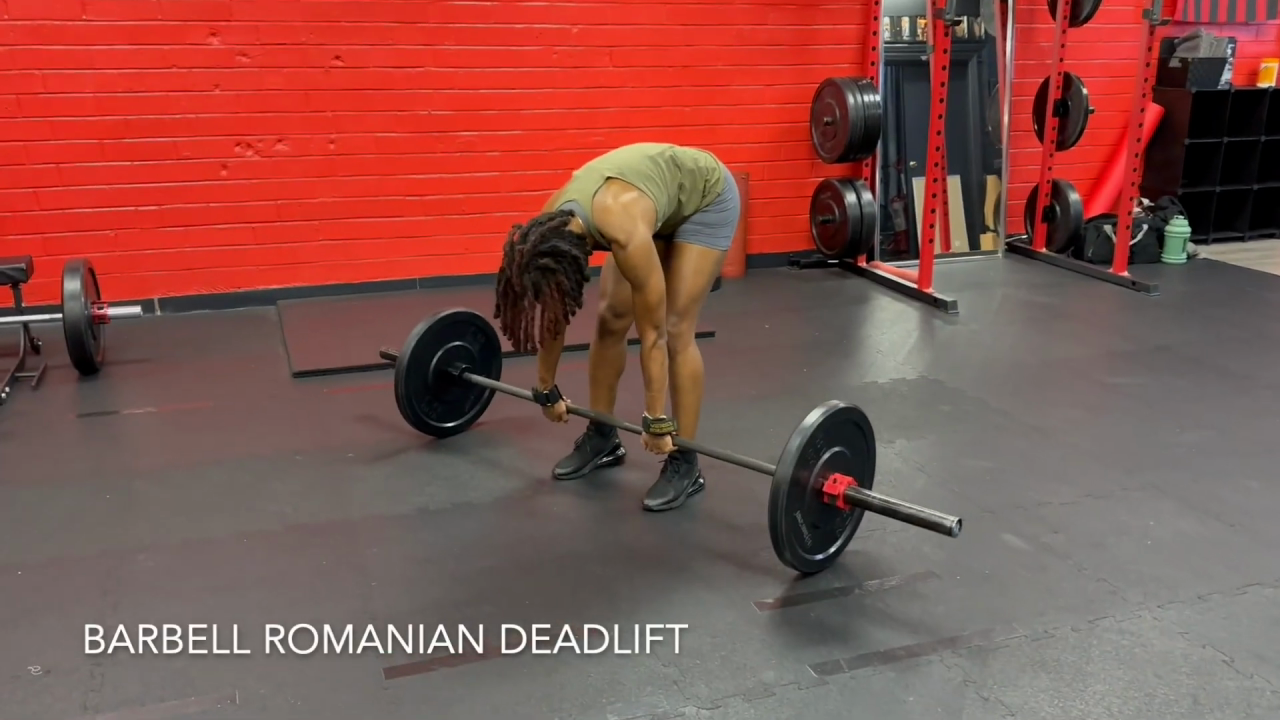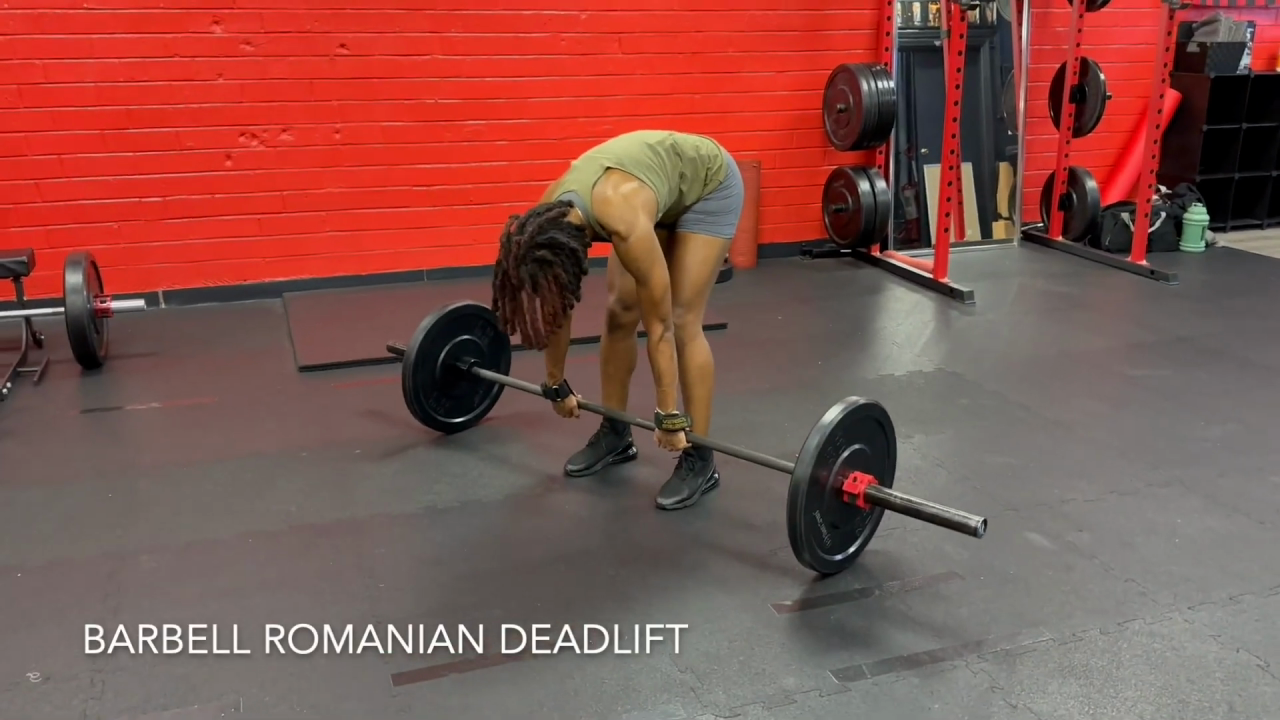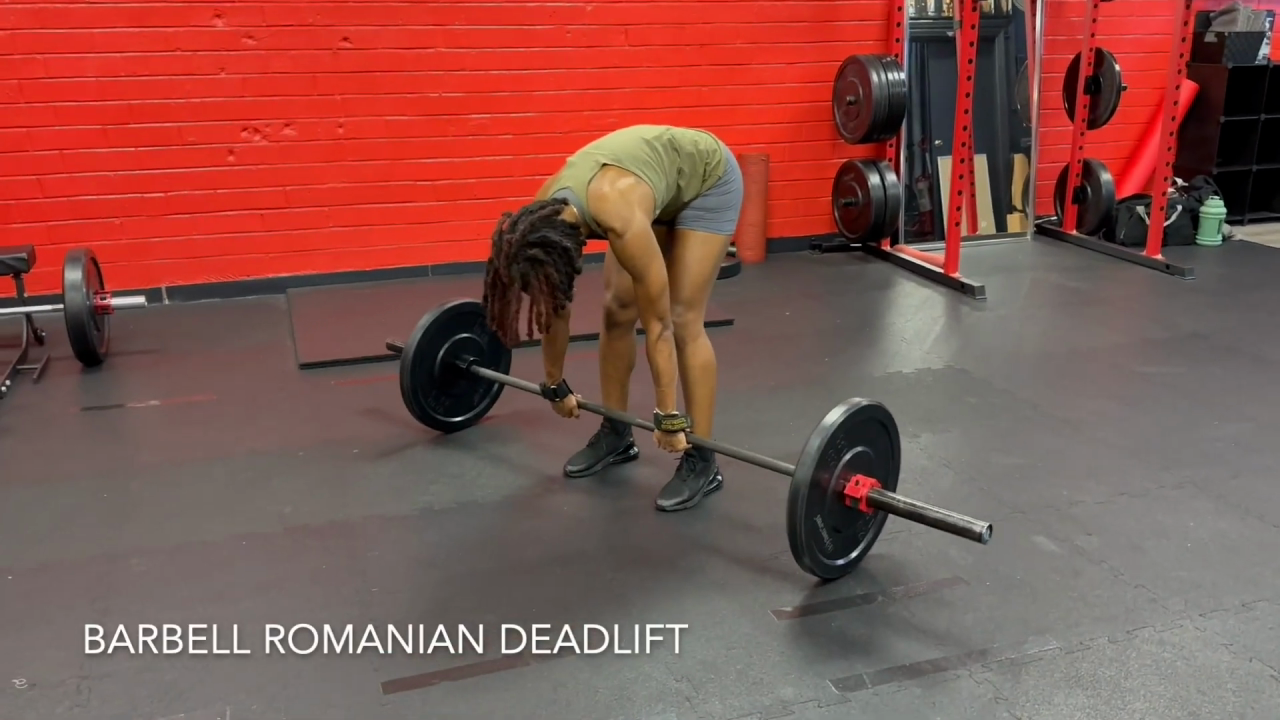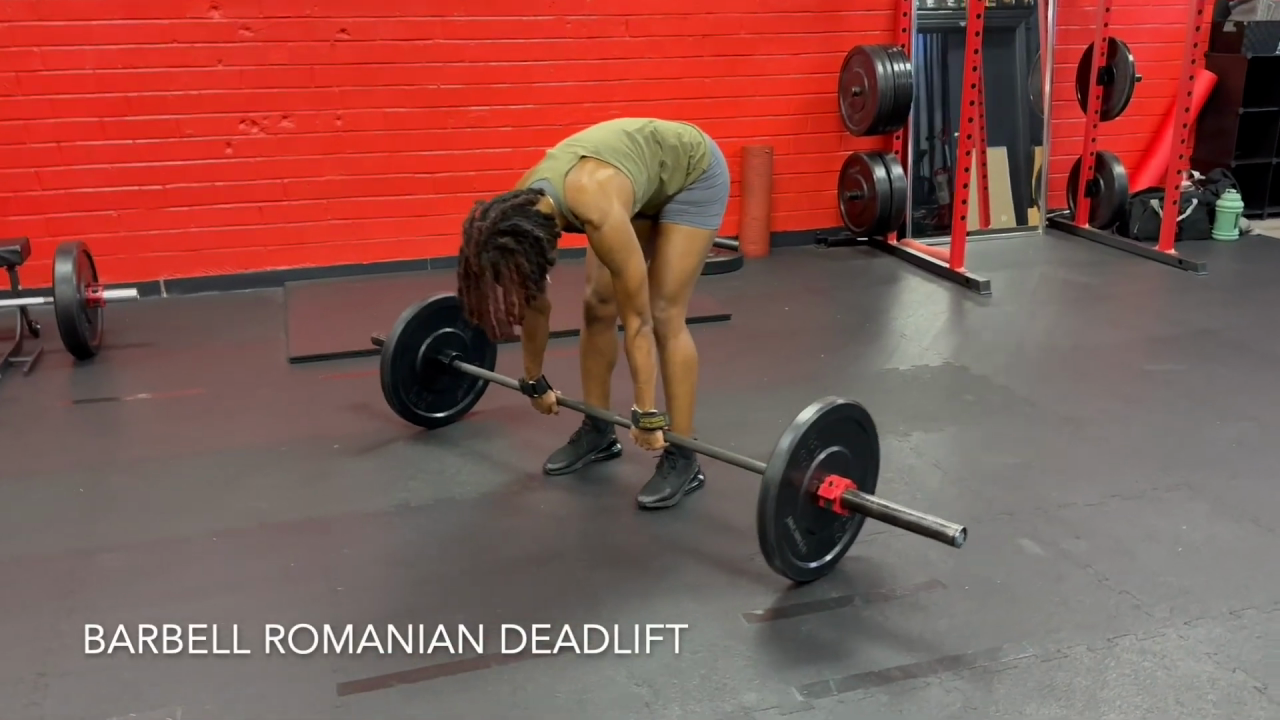
dt=0.3s
person 1, frame 1
left shoulder: (623, 228)
right shoulder: (551, 228)
left elbow: (652, 332)
right elbow: (551, 315)
left wrist: (657, 421)
right wrist: (546, 390)
left hip: (707, 198)
right hip: (661, 197)
left knee: (674, 328)
right knee: (610, 318)
left ankle: (685, 464)
right ankle: (601, 438)
person 1, frame 2
left shoulder: (624, 220)
right shoulder: (550, 218)
left elbow: (659, 325)
right elbow: (555, 309)
left wrist: (670, 417)
right wrist: (556, 386)
left hip: (710, 184)
right hip: (665, 183)
left knee: (681, 320)
right knee: (619, 311)
left ankle: (699, 460)
right ankle: (615, 434)
person 1, frame 3
left shoulder: (619, 215)
right shoulder: (545, 218)
left elbow: (658, 324)
right elbow: (554, 308)
left wrist: (668, 417)
right wrist: (554, 385)
left hip: (709, 179)
right hip: (662, 181)
left knee: (681, 318)
right knee: (617, 310)
left ankle: (702, 461)
right ankle: (615, 434)
person 1, frame 4
left shoulder: (597, 208)
right shoulder: (523, 209)
left elbow: (637, 318)
right elbow: (534, 302)
left wrist: (646, 415)
right wrist: (534, 382)
left hip: (694, 173)
right hip: (646, 174)
left knee: (663, 314)
right knee: (598, 305)
left ankle: (682, 459)
right ankle: (597, 431)
